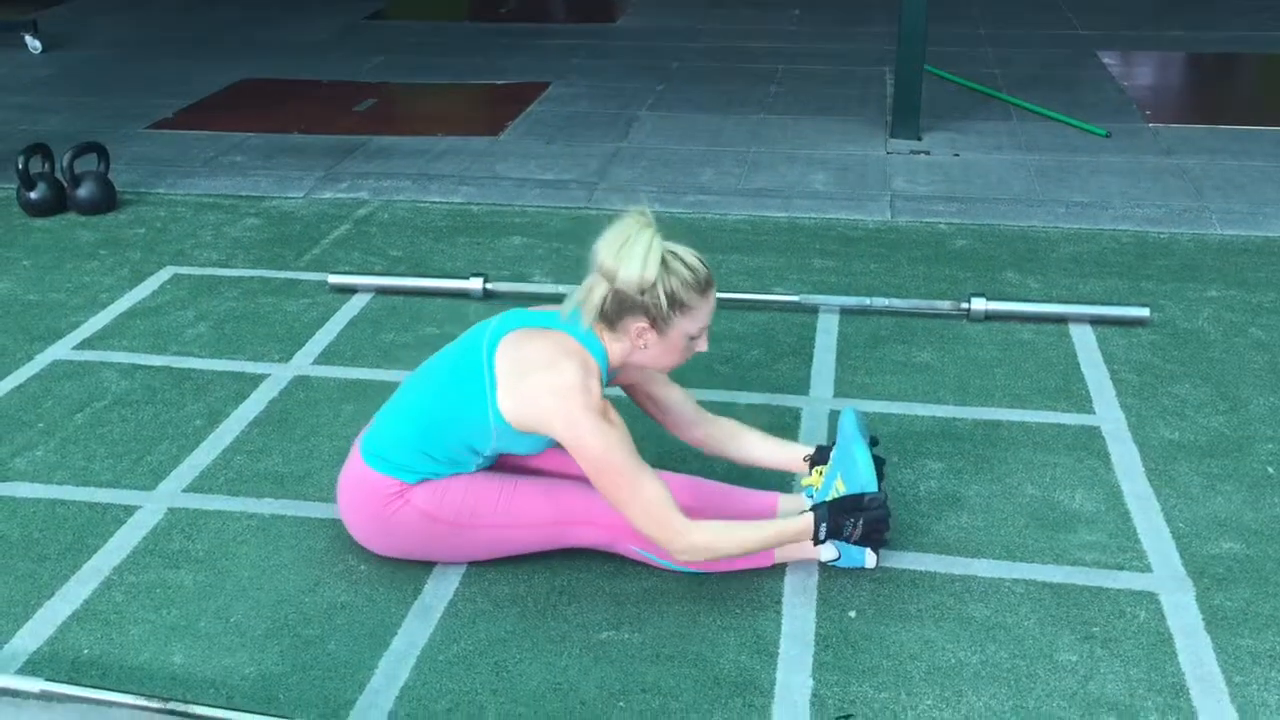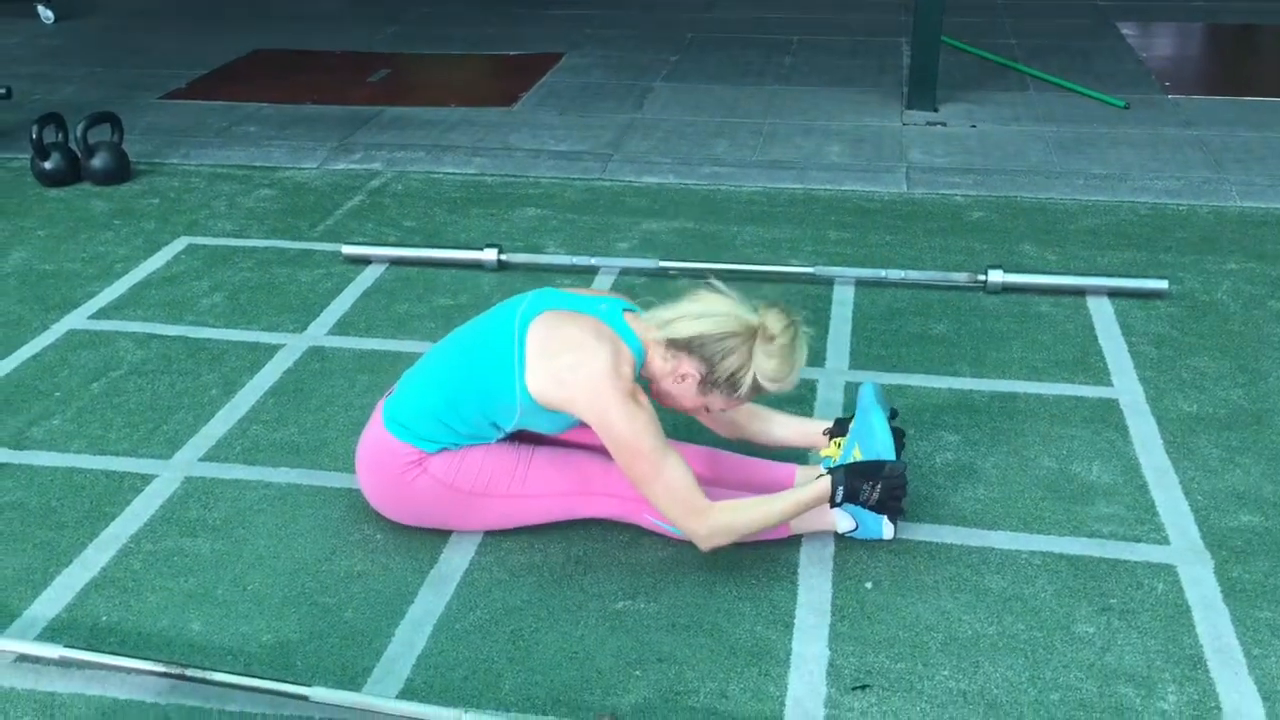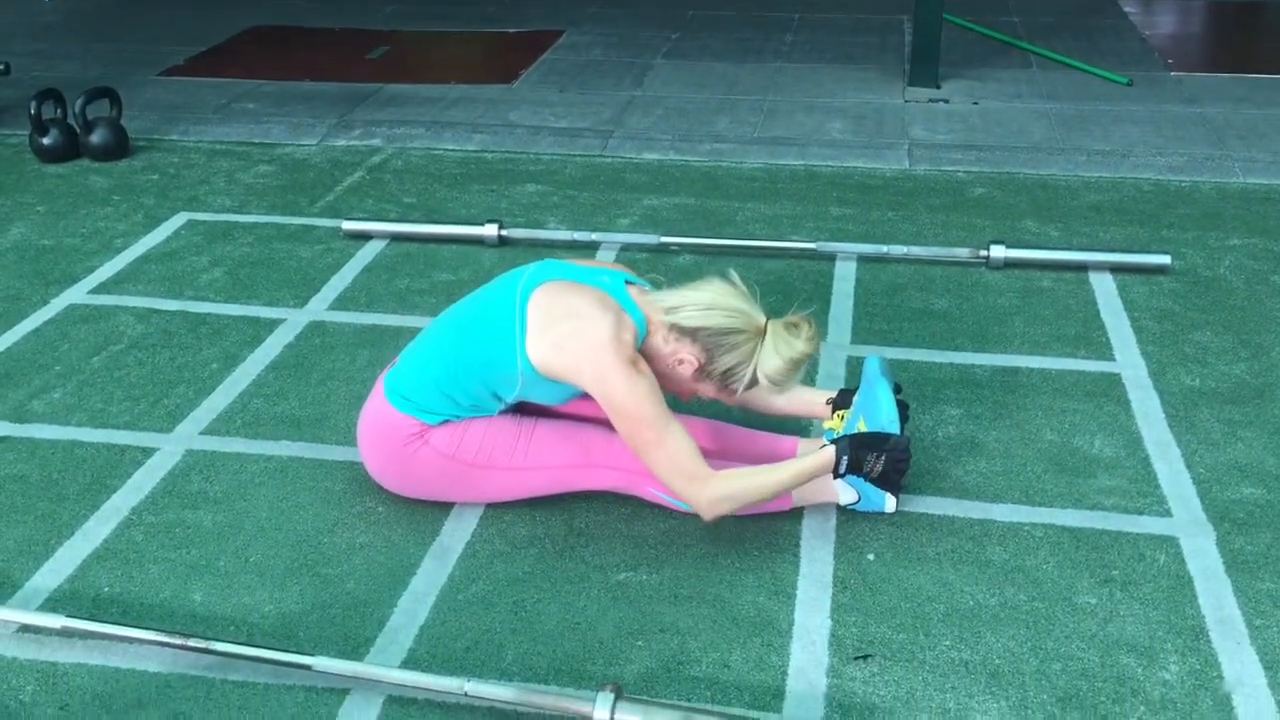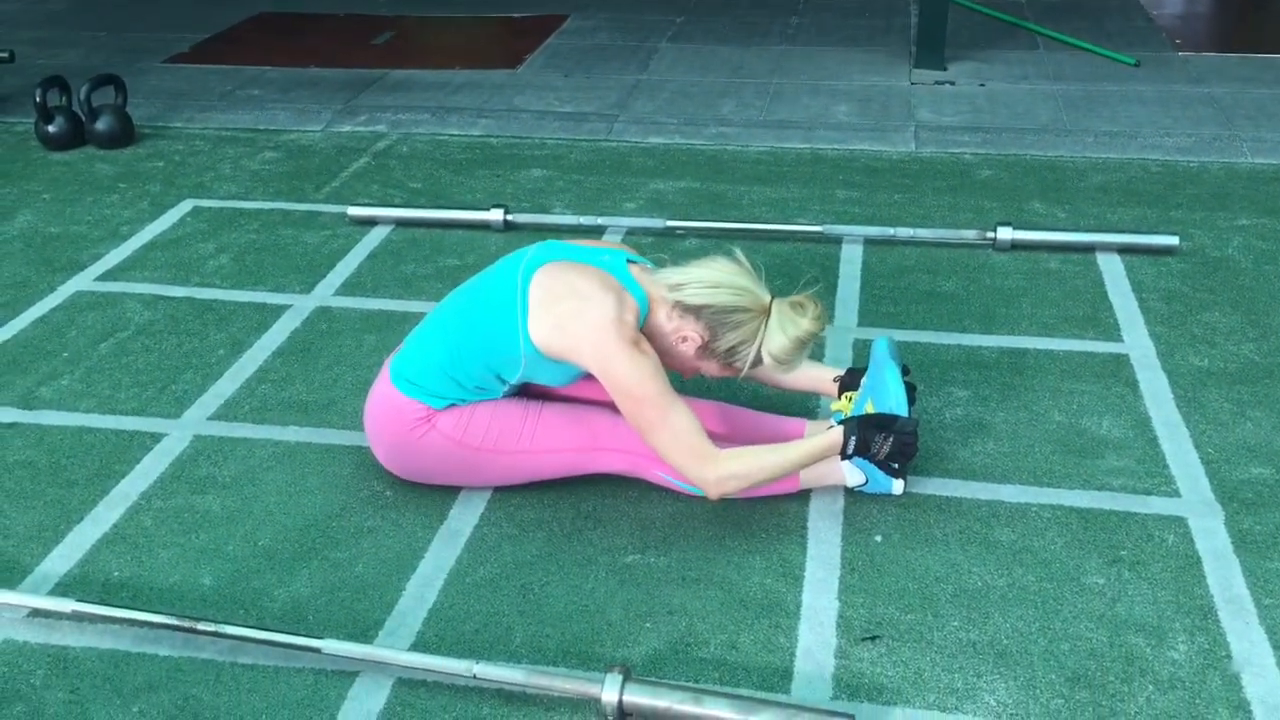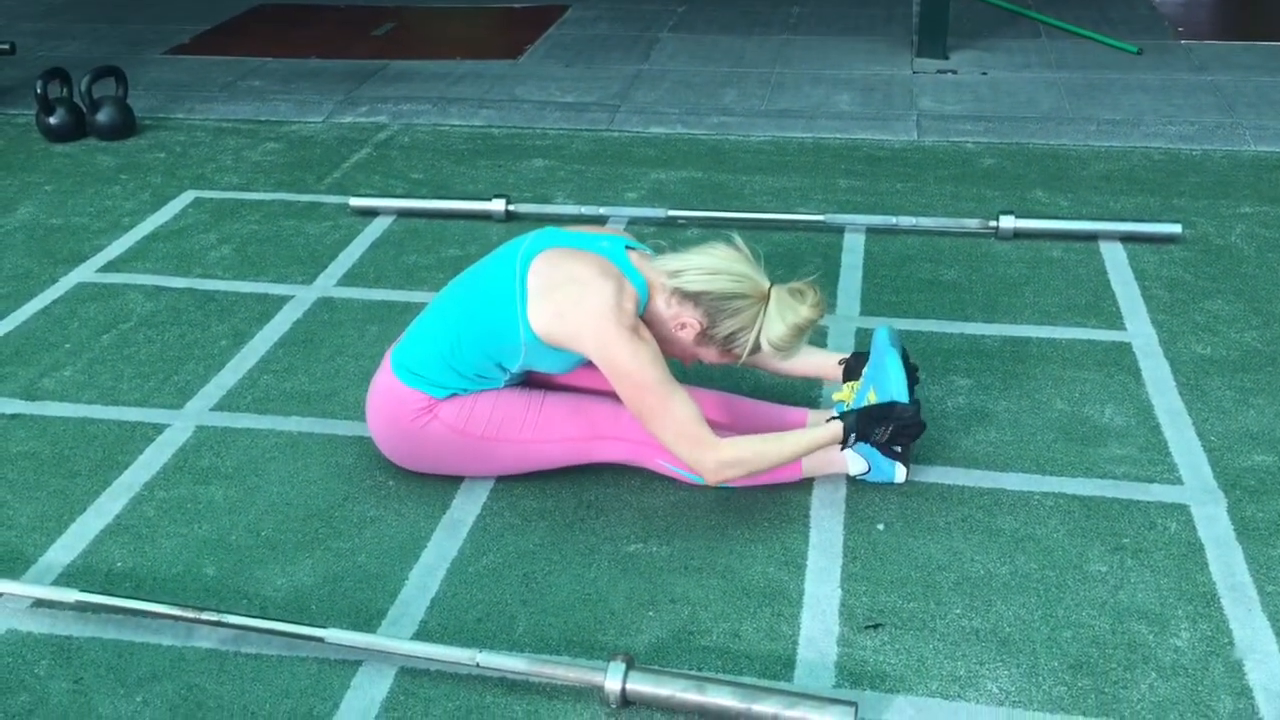
dt=1s
person 1, frame 1
left shoulder: (602, 338)
right shoulder: (572, 391)
left elbow: (705, 429)
right elbow: (681, 541)
left wrist: (813, 457)
right wrist: (817, 526)
left hip: (436, 452)
right hip: (390, 498)
left knee: (627, 484)
right knee: (601, 517)
left ankle: (806, 498)
person 1, frame 2
left shoulder: (634, 326)
right shoulder: (608, 382)
left elbow: (732, 421)
right elbow: (702, 527)
left wrist: (829, 433)
right wrist: (831, 488)
left hip: (439, 418)
right hip: (406, 467)
left knee: (652, 459)
right knee: (618, 490)
person 1, frame 3
left shoulder: (633, 297)
right shoulder: (611, 355)
left elbow: (737, 388)
right elbow: (705, 496)
left wrist: (832, 404)
right wrist: (836, 459)
left hip: (437, 387)
right hip: (408, 438)
left knee: (654, 430)
right knee: (619, 460)
left ankle: (819, 452)
person 1, frame 4
left shoulder: (634, 276)
right shoulder: (613, 336)
left elbow: (740, 355)
right elbow: (711, 474)
left wrist: (839, 382)
right wrist: (844, 441)
left hip: (444, 370)
right hip: (414, 422)
left knee: (658, 412)
right knee: (624, 443)
left ankle: (828, 434)
person 1, frame 5
left shoulder: (632, 262)
right shoulder: (610, 323)
left elbow: (741, 342)
right elbow: (710, 461)
left wrist: (841, 365)
right wrist: (843, 433)
left hip: (448, 362)
right hip: (416, 414)
left knee: (660, 400)
right knee: (626, 432)
left ankle: (833, 417)
